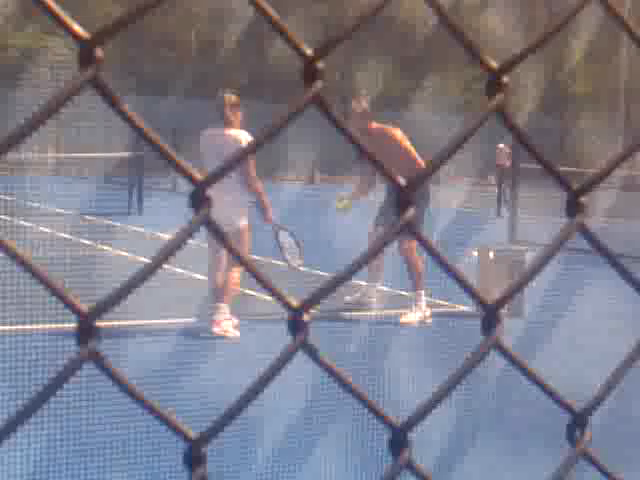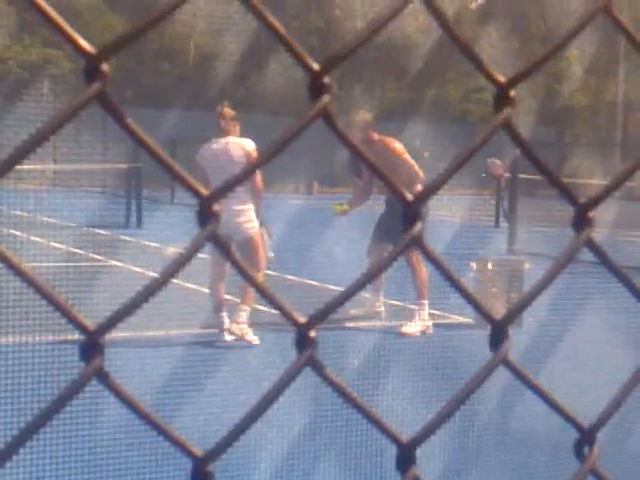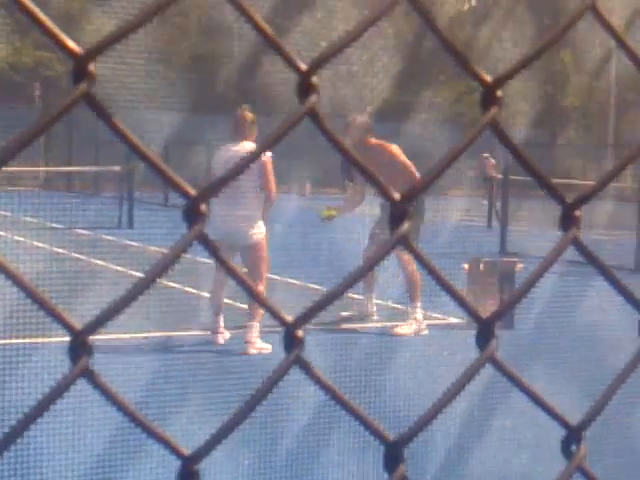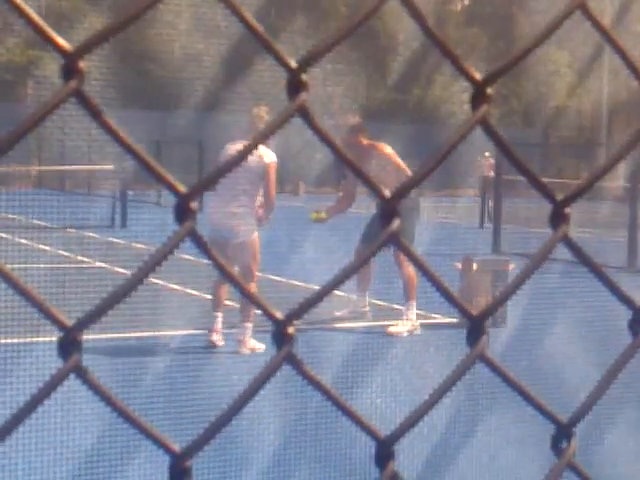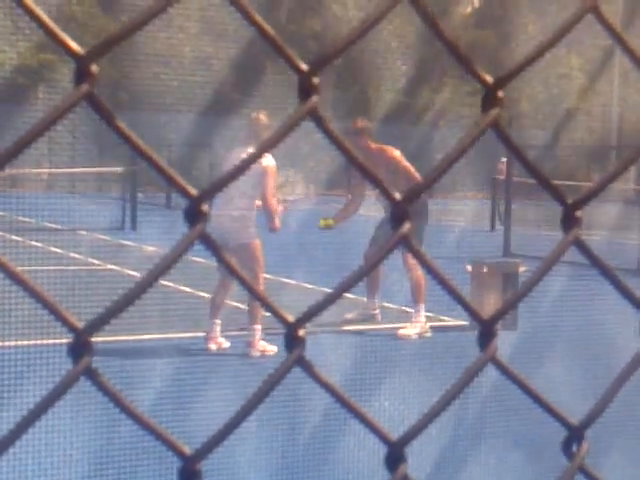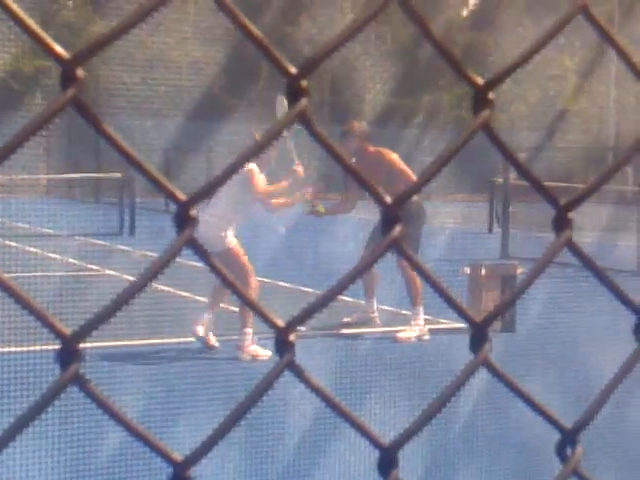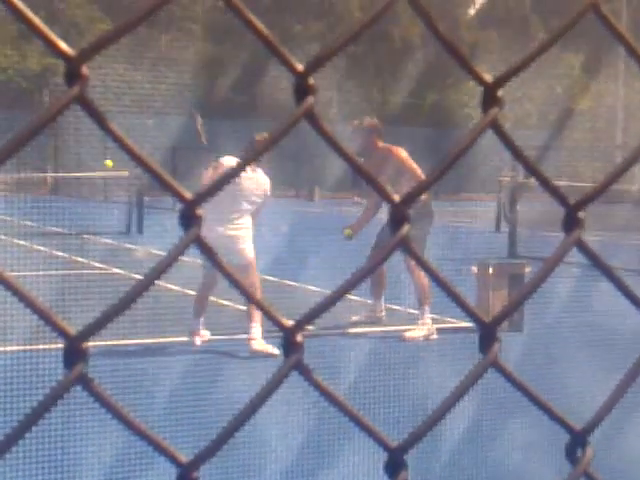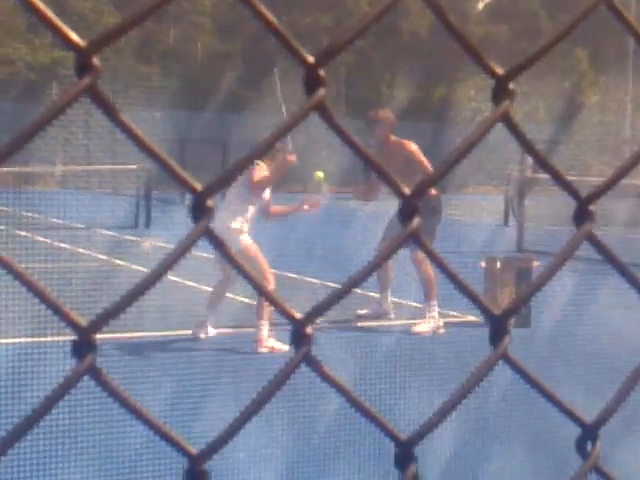
dt=0.5s
person 1, frame 1
left shoulder: (205, 136)
right shoulder: (243, 138)
left elbow: (208, 169)
right elbow: (250, 180)
right wrist: (265, 205)
left hip: (210, 203)
right hip: (233, 206)
left knee: (216, 261)
right knee: (236, 264)
left ankle: (223, 314)
right ankle: (221, 318)
person 1, frame 2
left shoulder: (204, 151)
right shoulder: (246, 145)
left elbow: (203, 189)
right elbow: (257, 186)
right wrist: (256, 208)
left hip: (216, 215)
right hip: (242, 213)
left knee: (218, 273)
right knee: (257, 269)
left ankle: (224, 326)
right ankle: (240, 320)
person 1, frame 3
left shoulder: (220, 153)
right shoulder: (261, 153)
right elbow: (270, 193)
right wrist: (263, 213)
left hip: (221, 218)
right hip: (248, 221)
left knee: (221, 276)
right knee: (258, 280)
left ankle: (219, 329)
right ankle: (252, 338)
person 1, frame 4
left shoulder: (229, 148)
right shoulder: (267, 156)
left elbow: (220, 185)
right elbow: (269, 198)
right wrist: (264, 215)
left hip: (216, 214)
right hip: (241, 219)
left knee: (223, 274)
right knee: (249, 278)
left ankle: (216, 329)
right ankle: (246, 339)
person 1, frame 5
left shoulder: (234, 154)
right shoulder: (266, 161)
right elbow: (268, 201)
left wrist: (259, 204)
right wrist: (274, 219)
left hip: (219, 219)
right hip: (241, 224)
left knee: (225, 280)
right knee: (256, 282)
left ankle: (214, 335)
right ankle: (256, 341)
person 1, frame 6
left shoulder: (254, 172)
right shoulder: (251, 169)
left elbow: (267, 202)
right elbow: (261, 194)
left wrist: (295, 198)
right wrist: (291, 181)
left hip: (207, 228)
right hip: (217, 230)
right knee: (249, 282)
left ankle: (204, 324)
right ankle: (246, 345)
person 1, frame 7
left shoulder: (227, 162)
right shoulder: (265, 183)
left elbow: (206, 187)
left wrist: (208, 172)
left hip: (212, 234)
right hip: (239, 239)
left knee: (208, 282)
right knee: (253, 292)
left ankle: (197, 330)
right ankle: (256, 338)
person 1, frame 8
left shoulder: (260, 170)
right shoulder: (258, 166)
left elbow: (266, 210)
right elbow: (256, 187)
left wrist: (297, 208)
right wrist: (280, 169)
left hip: (220, 229)
right hip: (232, 231)
left knee: (228, 278)
right knee: (267, 281)
left ankle: (205, 326)
right ankle: (263, 338)
person 2, frame 1
left shoulder: (391, 134)
right shoulder: (366, 141)
left elbow: (419, 167)
right elbow: (368, 181)
right wrist: (350, 198)
left hip: (414, 190)
right hip: (395, 191)
left knee: (407, 246)
right knee: (375, 238)
left ankle: (421, 307)
right ankle: (370, 293)
person 2, frame 2
left shoulder: (390, 146)
right shoulder: (365, 154)
left elbow: (418, 177)
right elbow: (365, 190)
right wrist: (348, 205)
right hip: (393, 204)
left knee: (412, 256)
right knee: (374, 252)
left ankle: (423, 317)
right ankle: (377, 304)
person 2, frame 3
left shoulder: (387, 150)
right shoulder: (360, 159)
left elbow: (416, 180)
right elbow: (356, 197)
right wrist: (335, 211)
left hip: (409, 206)
right hip: (389, 208)
left knee: (405, 257)
right knee: (369, 254)
left ankle: (417, 318)
right ankle: (369, 307)
person 2, frame 4
left shoulder: (380, 150)
right shoulder: (353, 161)
left elbow: (409, 179)
right elbow: (347, 199)
right wrist: (325, 213)
left hip: (403, 205)
left knee: (401, 256)
right knee: (362, 252)
left ankle: (410, 317)
right ankle: (361, 305)
person 2, frame 5
left shoulder: (388, 154)
left elbow: (418, 182)
right elbow: (354, 203)
right wrist: (333, 220)
left hip: (413, 209)
left knee: (409, 259)
right knee: (371, 255)
left ankle: (420, 320)
right ankle: (372, 308)
person 2, frame 6
left shoulder: (385, 157)
right shoulder: (356, 168)
left elbow: (414, 184)
right elbow: (348, 204)
left wrist: (394, 199)
right wrist: (323, 210)
left hip: (409, 211)
left knee: (404, 262)
left ankle: (418, 323)
right ankle: (370, 312)
person 2, frame 7
left shoulder: (394, 154)
right shoulder: (368, 164)
left elbow: (421, 181)
right elbow: (374, 204)
left wrist: (401, 195)
right wrist: (355, 227)
left hip: (418, 211)
left knee: (412, 262)
right knee: (374, 257)
left ankle: (426, 322)
right ankle: (377, 310)
person 2, frame 8
left shoulder: (405, 148)
right shoulder: (380, 157)
left elbow: (430, 176)
right elbow: (371, 192)
left wrist: (410, 189)
right wrist: (353, 190)
left hip: (426, 204)
left knee: (418, 255)
right knee: (381, 251)
left ankle: (433, 316)
right ankle: (384, 305)
